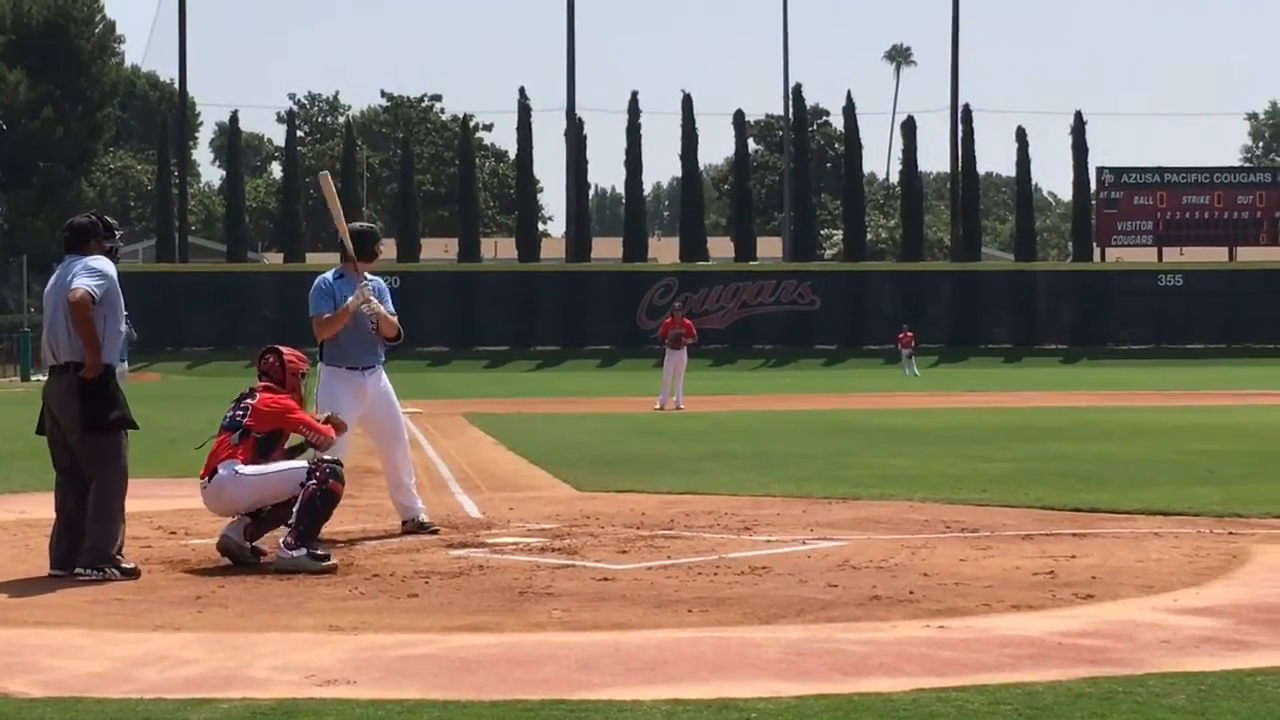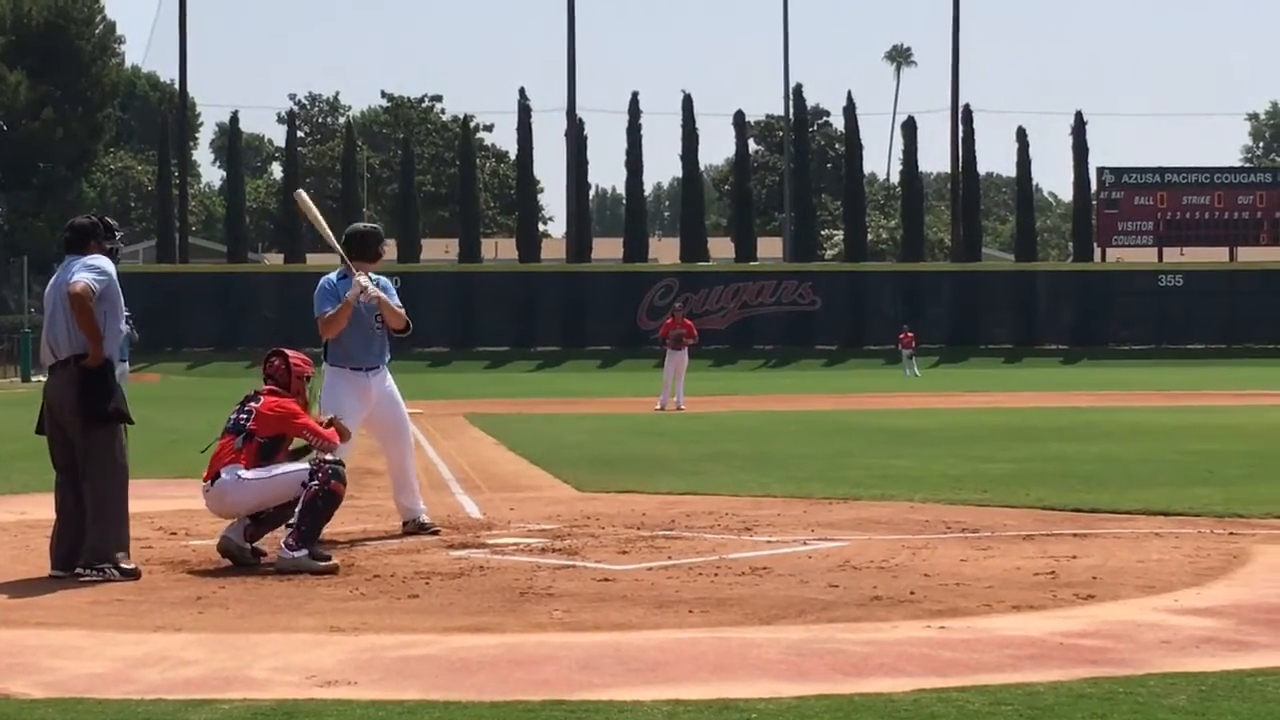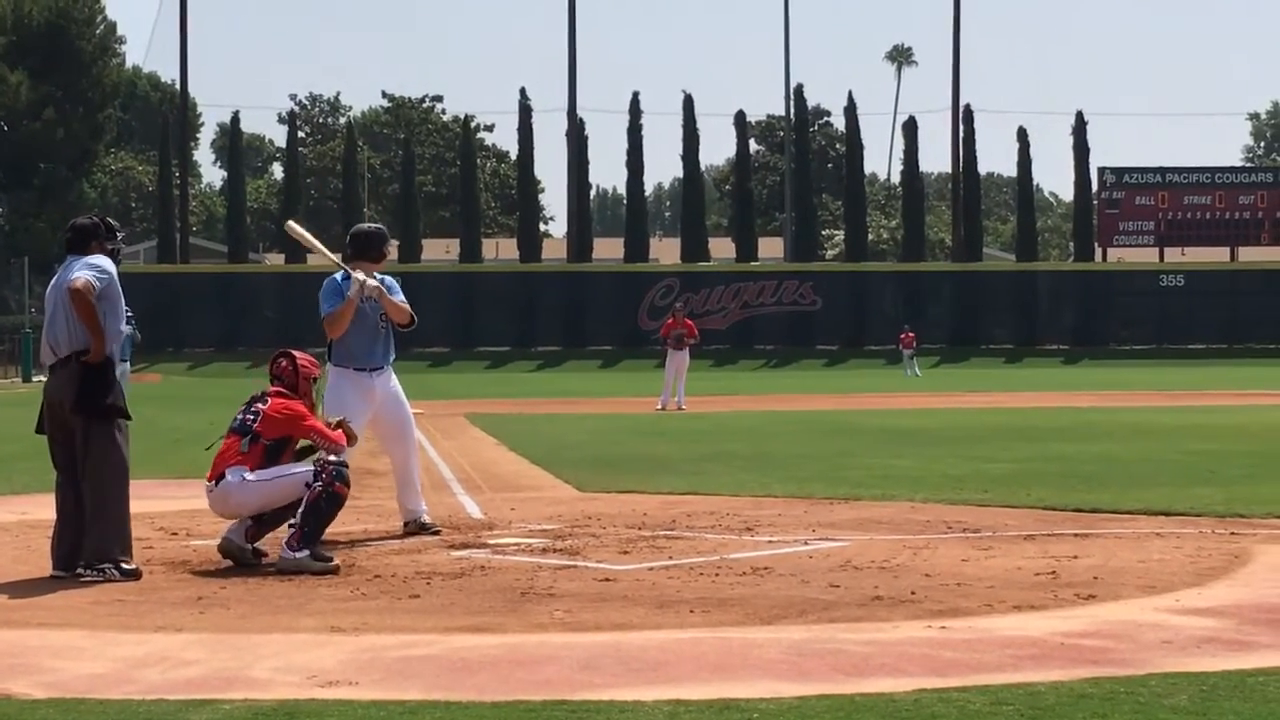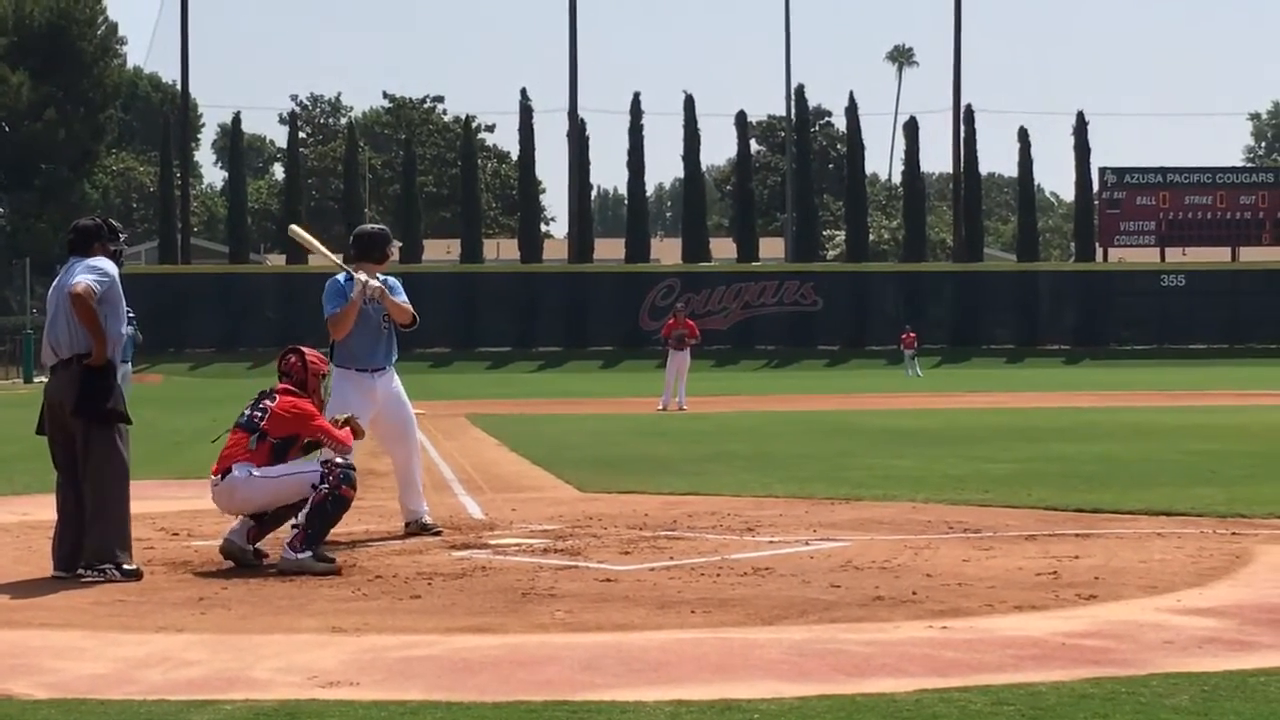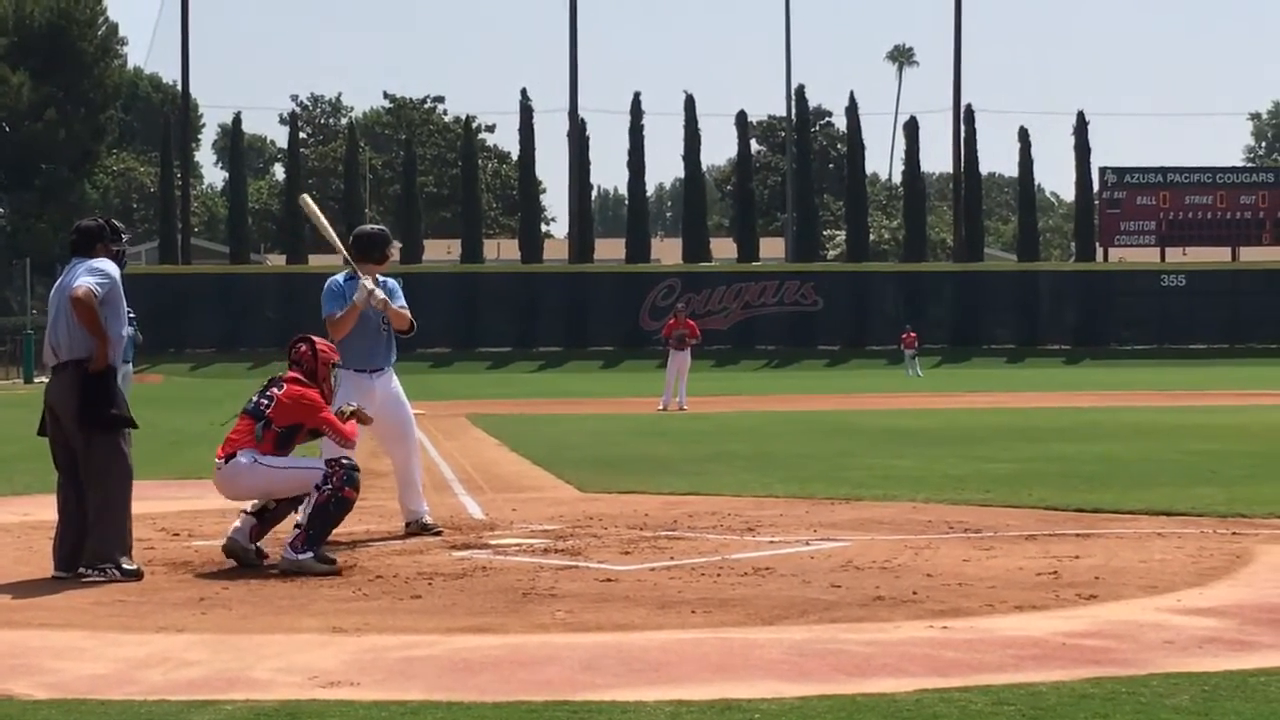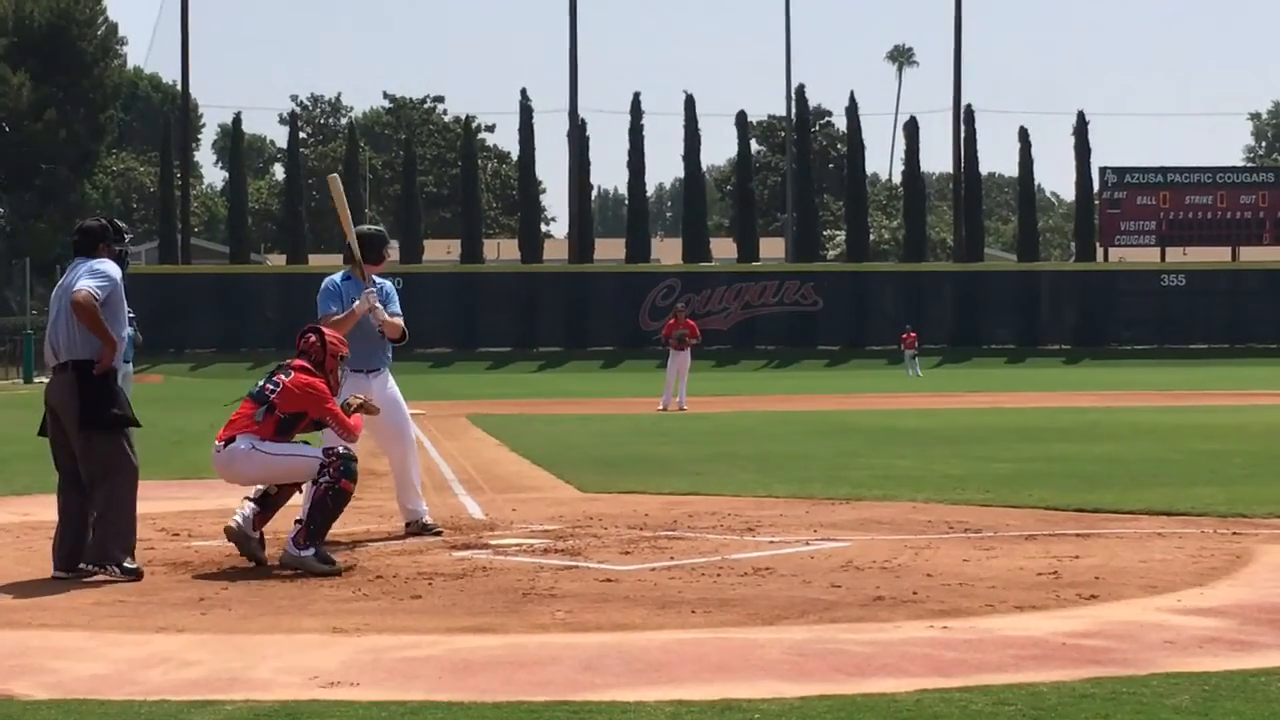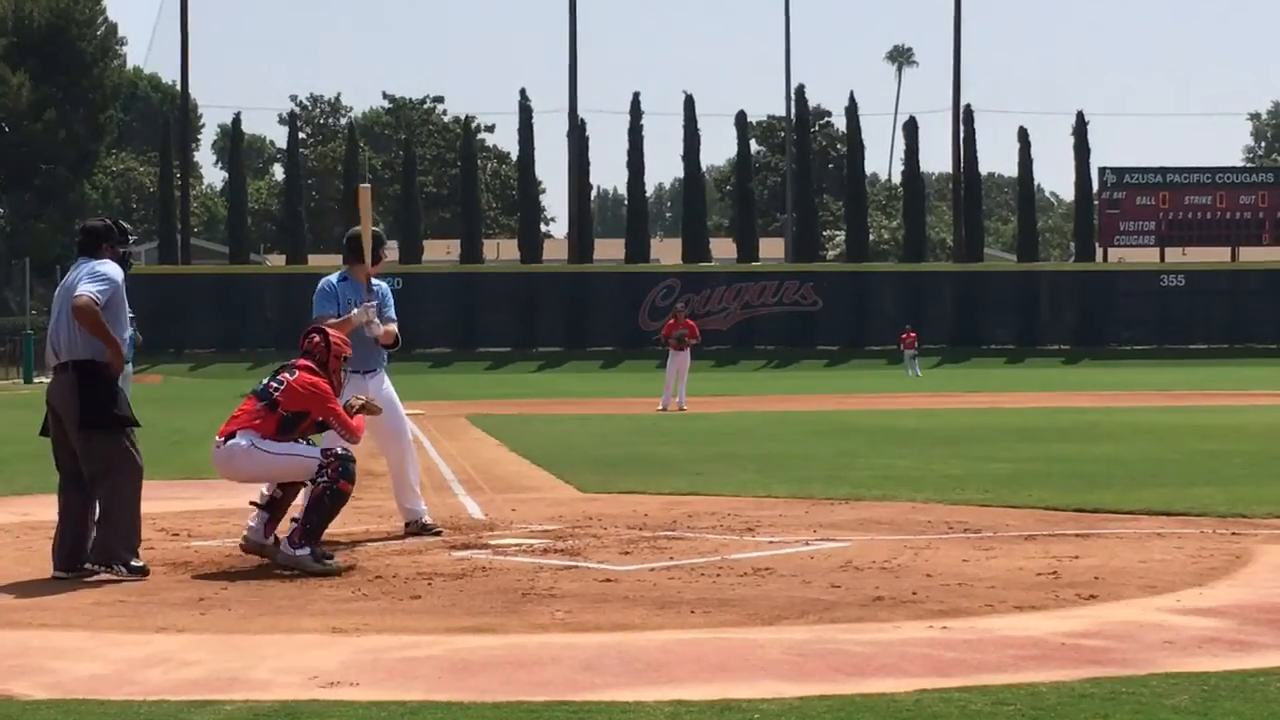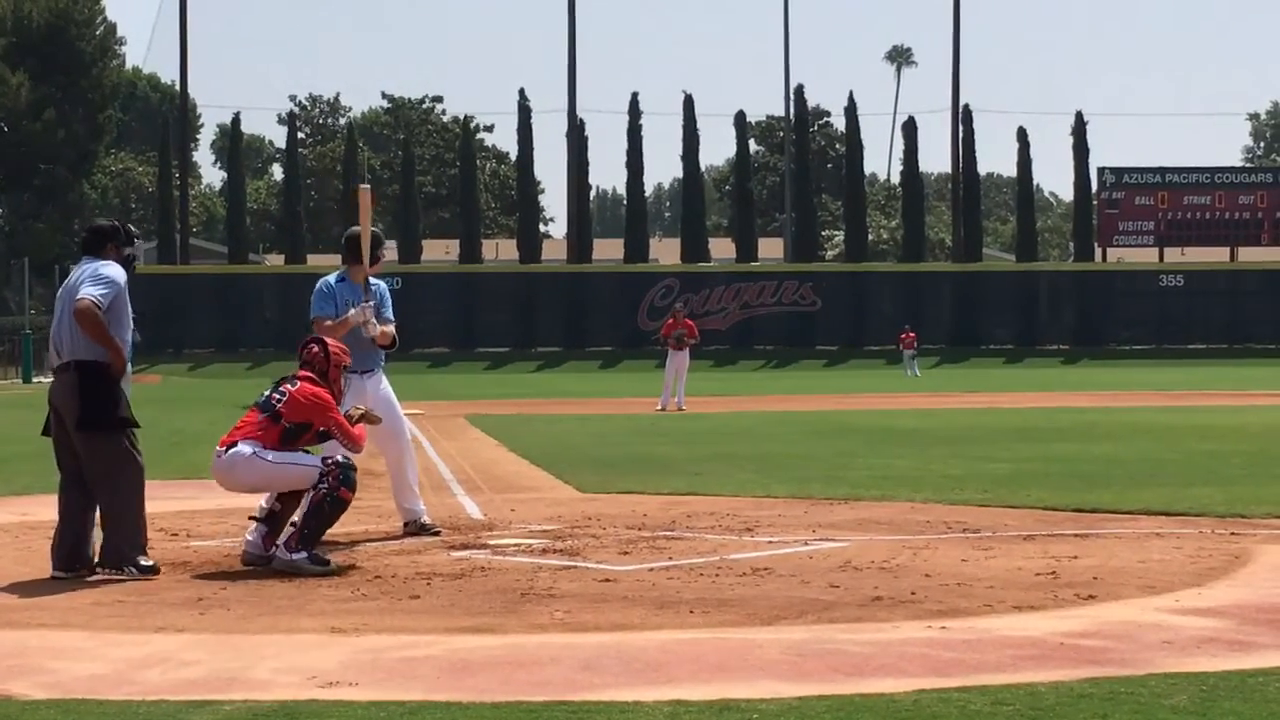
dt=0.1s
person 1, frame 1
left shoulder: (56, 278)
right shoulder: (98, 267)
right elbow: (78, 300)
right wrist: (94, 354)
left hip: (58, 382)
right hip: (89, 382)
left knee: (71, 475)
right knee: (108, 472)
left ankle: (65, 556)
right ankle: (99, 558)
person 1, frame 2
left shoulder: (57, 278)
right shoulder: (98, 265)
right elbow: (79, 293)
right wrist: (97, 344)
left hip: (57, 381)
right hip: (89, 380)
left knee: (71, 473)
right knee: (107, 472)
left ankle: (66, 557)
right ankle: (102, 559)
person 1, frame 3
left shoulder: (58, 278)
right shoulder: (99, 265)
right elbow: (79, 290)
right wrist: (99, 340)
left hip: (58, 380)
right hip: (89, 378)
left knee: (71, 473)
right knee: (107, 470)
left ankle: (68, 557)
right ankle: (103, 559)
person 1, frame 4
left shoulder: (61, 278)
right shoulder: (100, 267)
right elbow: (80, 294)
right wrist: (101, 339)
left hip: (59, 381)
right hip: (89, 380)
left knee: (72, 474)
right knee: (109, 471)
left ankle: (69, 558)
right ankle: (104, 559)
person 1, frame 5
left shoulder: (63, 279)
right shoulder: (102, 268)
right elbow: (81, 298)
right wrist: (103, 343)
left hip: (60, 383)
right hip: (90, 382)
left knee: (73, 475)
right knee: (111, 473)
left ankle: (70, 558)
right ankle: (105, 558)
person 1, frame 6
left shoulder: (68, 278)
right shoulder: (104, 269)
right elbow: (81, 302)
right wrist: (110, 342)
left hip: (60, 383)
right hip: (89, 383)
left knee: (74, 476)
right knee: (118, 469)
left ankle: (69, 558)
right ankle: (109, 554)
person 1, frame 7
left shoulder: (71, 278)
right shoulder: (106, 270)
right elbow: (83, 306)
right wrist: (115, 345)
left hip: (62, 383)
right hip: (91, 383)
left knee: (75, 476)
right knee: (121, 468)
left ankle: (70, 558)
right ankle: (114, 553)
person 1, frame 8
left shoulder: (74, 277)
right shoulder: (109, 272)
right elbow: (84, 311)
right wrist: (116, 352)
left hip: (65, 382)
right hip: (92, 383)
left knee: (76, 476)
right knee: (121, 469)
left ankle: (70, 558)
right ankle: (123, 555)
person 2, frame 1
left shoulder: (377, 285)
right shoulder: (326, 284)
left elbow: (394, 333)
right elbow: (321, 331)
left wrist: (379, 312)
right wrist: (352, 304)
left hip: (375, 377)
right hip: (339, 379)
left knee: (396, 444)
right knee: (329, 451)
left ankle: (412, 514)
person 2, frame 2
left shoulder: (382, 284)
right shoulder: (331, 284)
left elbow: (402, 326)
right elbow: (327, 331)
left wrist: (379, 298)
right wrist: (351, 297)
left hip: (380, 378)
right hip: (343, 379)
left knee: (401, 444)
right knee: (331, 452)
left ankle: (413, 515)
person 2, frame 3
left shoulder: (387, 283)
right shoulder: (335, 284)
left elbow: (406, 320)
right elbow: (333, 331)
left wrist: (379, 293)
right wrist: (354, 294)
left hip: (384, 378)
right hip: (347, 380)
left knee: (405, 444)
left ankle: (415, 515)
person 2, frame 4
left shoulder: (390, 284)
right shoulder: (338, 285)
left elbow: (408, 319)
right elbow: (336, 332)
left wrist: (382, 293)
right wrist: (358, 295)
left hip: (386, 379)
right hip: (349, 380)
left knee: (407, 445)
left ankle: (416, 516)
person 2, frame 5
left shoulder: (389, 286)
right shoulder: (337, 286)
left elbow: (406, 326)
right elbow: (335, 332)
left wrist: (383, 302)
right wrist: (359, 300)
left hip: (385, 380)
right hip: (349, 381)
left knee: (407, 445)
right knee: (336, 453)
left ankle: (416, 516)
person 2, frame 6
left shoulder: (385, 287)
right shoulder: (334, 286)
left elbow: (397, 332)
right elbow: (329, 331)
left wrist: (381, 317)
right wrist: (358, 308)
left hip: (382, 380)
right hip: (345, 382)
left knee: (404, 446)
left ankle: (416, 517)
person 2, frame 7
left shoulder: (381, 289)
right shoulder: (330, 287)
left elbow: (392, 337)
left wrist: (380, 329)
right wrist: (356, 316)
left hip: (376, 380)
right hip: (341, 382)
left knee: (401, 445)
left ankle: (415, 516)
person 2, frame 8
left shoulder: (379, 289)
right shoulder: (327, 287)
left elbow: (390, 339)
right elbow: (322, 333)
left wrist: (376, 328)
right wrist: (352, 316)
left hip: (375, 380)
left knee: (400, 444)
right knee: (329, 453)
left ankle: (414, 515)
person 3, frame 1
left shoulder: (249, 401)
right shoulder: (278, 402)
right elbow: (326, 439)
left wrist: (306, 445)
right wrist: (328, 425)
left hip: (213, 490)
right hip: (231, 483)
left knee: (296, 491)
right knee: (328, 472)
left ankle: (237, 535)
right ankle: (294, 550)
person 3, frame 2
left shoulder: (254, 402)
right shoulder: (282, 406)
right elbow: (329, 444)
left wrist: (309, 446)
right wrist: (331, 428)
left hip: (216, 491)
right hip: (234, 486)
left knee: (296, 489)
right knee: (330, 473)
left ankle: (237, 537)
right ankle: (295, 549)
person 3, frame 3
left shoulder: (260, 403)
right shoulder: (289, 408)
right elbow: (337, 446)
left wrist: (315, 446)
right wrist: (338, 430)
left hip: (220, 492)
right hip: (238, 488)
left knee: (301, 491)
right knee: (334, 474)
left ankle: (240, 537)
right ankle: (297, 550)
person 3, frame 4
left shoulder: (270, 399)
right shoulder: (298, 405)
right elbow: (343, 446)
left wrist: (319, 440)
right wrist: (344, 427)
left hip: (226, 486)
right hip: (243, 482)
left knee: (298, 489)
right knee: (341, 474)
left ankle: (240, 537)
right ankle: (300, 552)
person 3, frame 5
left shoulder: (276, 387)
right shoulder: (305, 395)
right elbow: (348, 441)
left wrist: (330, 424)
right wrist: (350, 419)
left hip: (227, 471)
right hip: (244, 468)
left knee: (301, 483)
right knee: (345, 474)
left ankle: (244, 535)
right ankle: (300, 551)
person 3, frame 6
left shoulder: (284, 374)
right shoulder: (311, 384)
right elbow: (351, 433)
left wrist: (341, 413)
right wrist: (355, 412)
left hip: (227, 454)
right hip: (244, 453)
left knee: (300, 456)
right knee: (341, 465)
left ankle: (246, 523)
right ankle: (302, 548)
person 3, frame 7
left shoulder: (289, 373)
right shoulder: (314, 384)
right elbow: (353, 435)
left wrist: (343, 413)
right wrist: (356, 413)
left hip: (226, 450)
right hip: (243, 450)
left knee: (300, 453)
right knee: (340, 466)
left ankle: (260, 532)
right ankle: (298, 547)
person 3, frame 8
left shoulder: (290, 386)
right shoulder: (317, 394)
right elbow: (356, 444)
left wrist: (342, 424)
right wrist: (357, 423)
left hip: (226, 460)
right hip: (244, 460)
left knee: (300, 466)
right knee: (341, 474)
left ankle: (259, 543)
right ankle: (294, 551)
